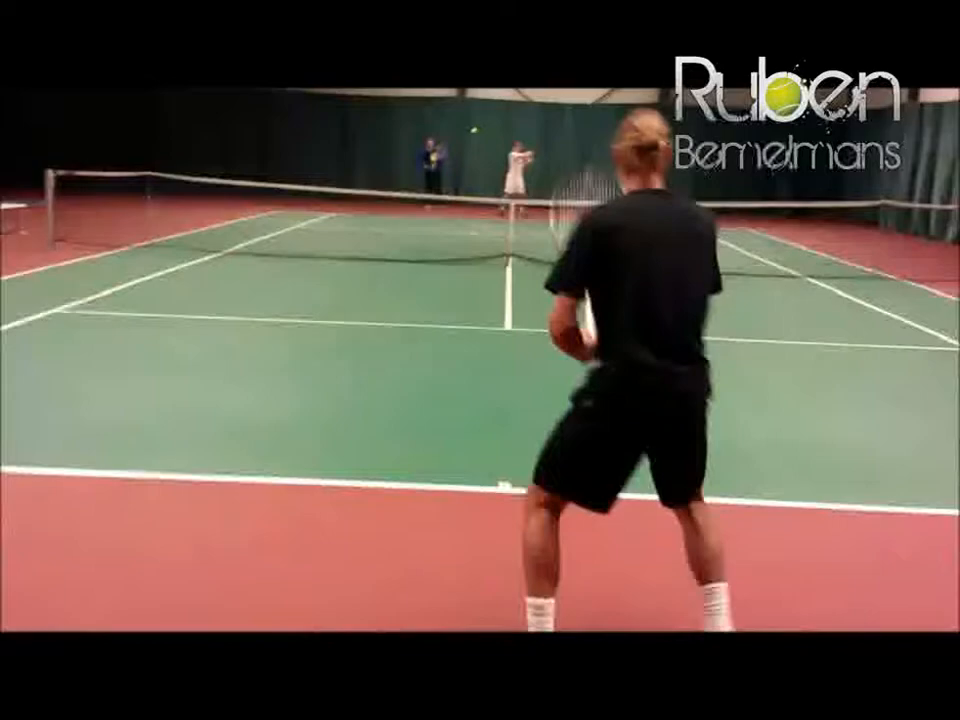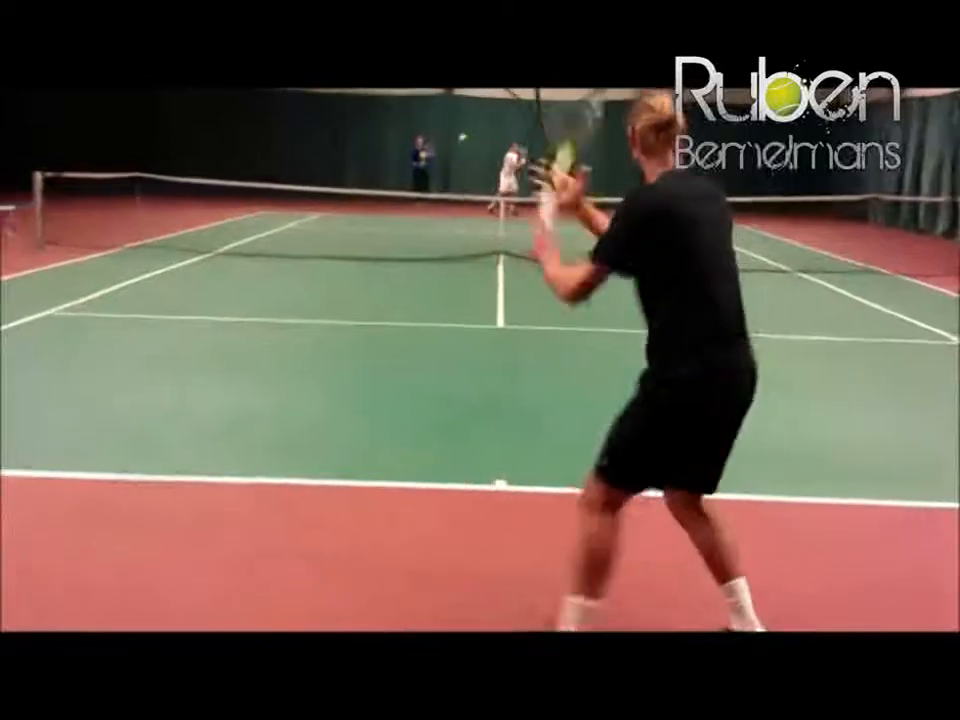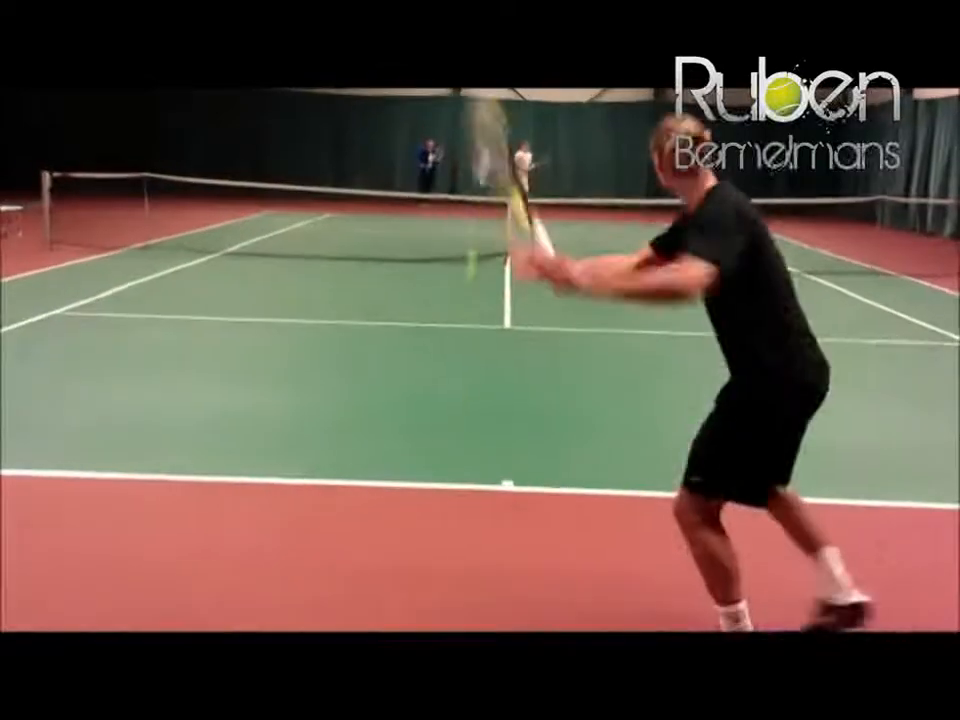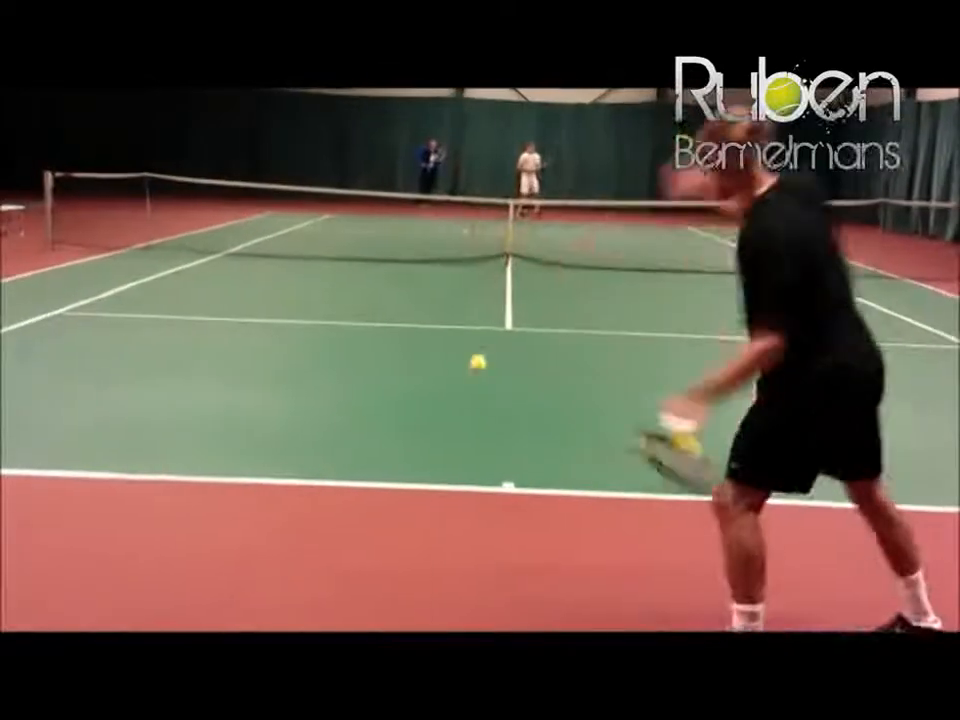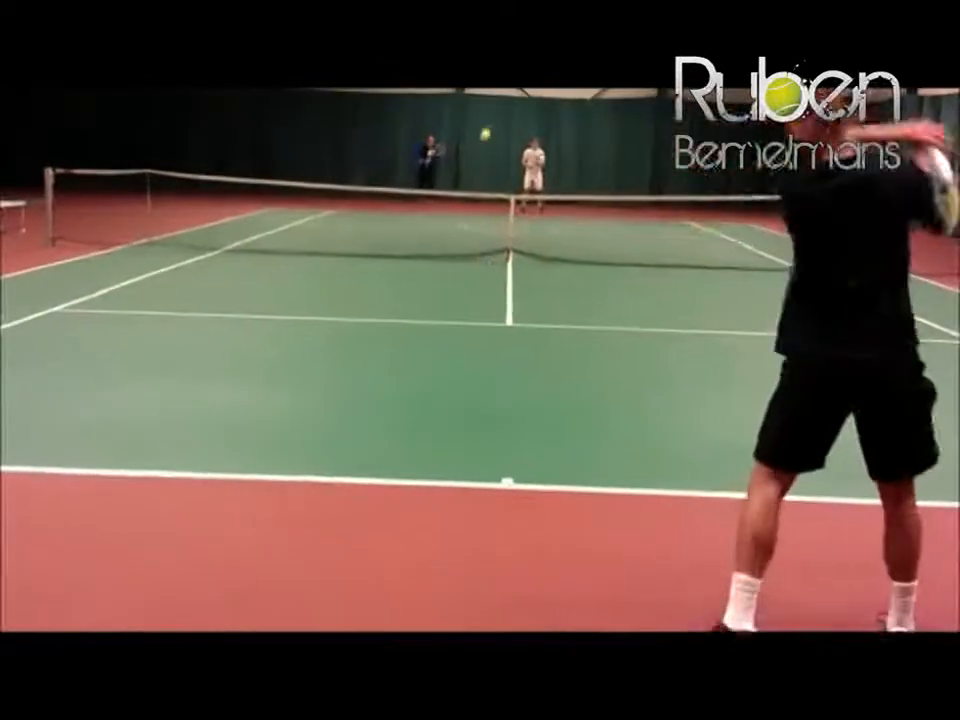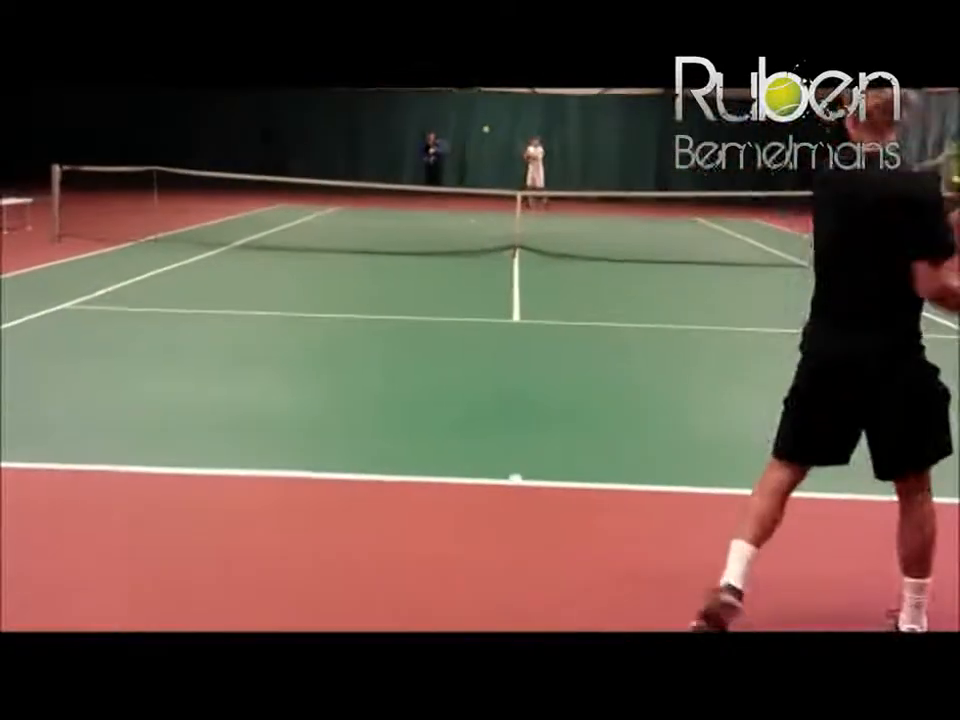
dt=0.3s
person 1, frame 1
left shoulder: (599, 223)
right shoulder: (701, 223)
left elbow: (560, 327)
left wrist: (591, 352)
left hip: (621, 390)
right hip: (686, 389)
left knee: (543, 502)
right knee: (689, 505)
left ankle: (541, 626)
right ankle: (720, 623)
person 1, frame 2
left shoulder: (648, 201)
right shoulder: (708, 195)
left elbow: (574, 287)
left wrist: (545, 251)
right wrist: (579, 207)
left hip: (684, 378)
right hip: (733, 375)
left knee: (600, 499)
right knee: (687, 500)
left ankle: (572, 629)
right ankle: (746, 624)
person 1, frame 3
left shoulder: (721, 212)
right shoulder: (699, 215)
left elbow: (690, 282)
right elbow: (631, 264)
left wrist: (593, 282)
right wrist: (563, 269)
left hip: (774, 382)
right hip: (789, 374)
left knee: (694, 510)
right knee: (766, 489)
left ankle: (738, 628)
right ankle: (844, 596)
person 1, frame 4
left shoulder: (766, 237)
right shoulder: (798, 192)
left elbow: (771, 346)
left wrist: (700, 397)
right wrist: (708, 186)
left hip: (821, 378)
right hip: (859, 369)
left knee: (736, 502)
right knee: (867, 492)
left ankle: (747, 626)
right ankle: (921, 616)
person 1, frame 5
left shoulder: (798, 186)
right shoulder: (900, 180)
left elbow: (833, 158)
left wrist: (900, 133)
right wrist: (919, 145)
left hip: (814, 360)
right hip: (890, 360)
left knee: (767, 483)
right knee: (899, 493)
left ankle: (738, 621)
right ankle: (901, 622)
person 1, frame 6
left shoulder: (828, 182)
left hip: (826, 352)
right hip: (894, 358)
left knee: (782, 473)
right knee: (914, 489)
left ankle: (731, 586)
right ankle: (913, 619)
